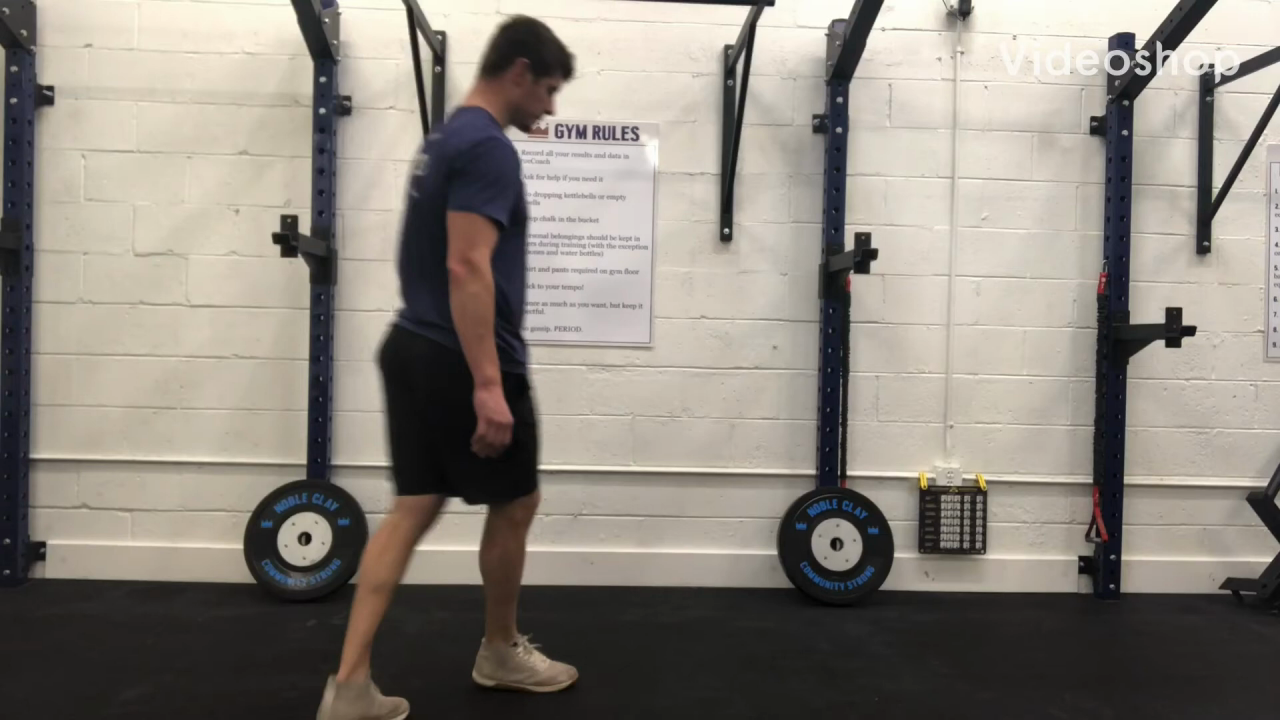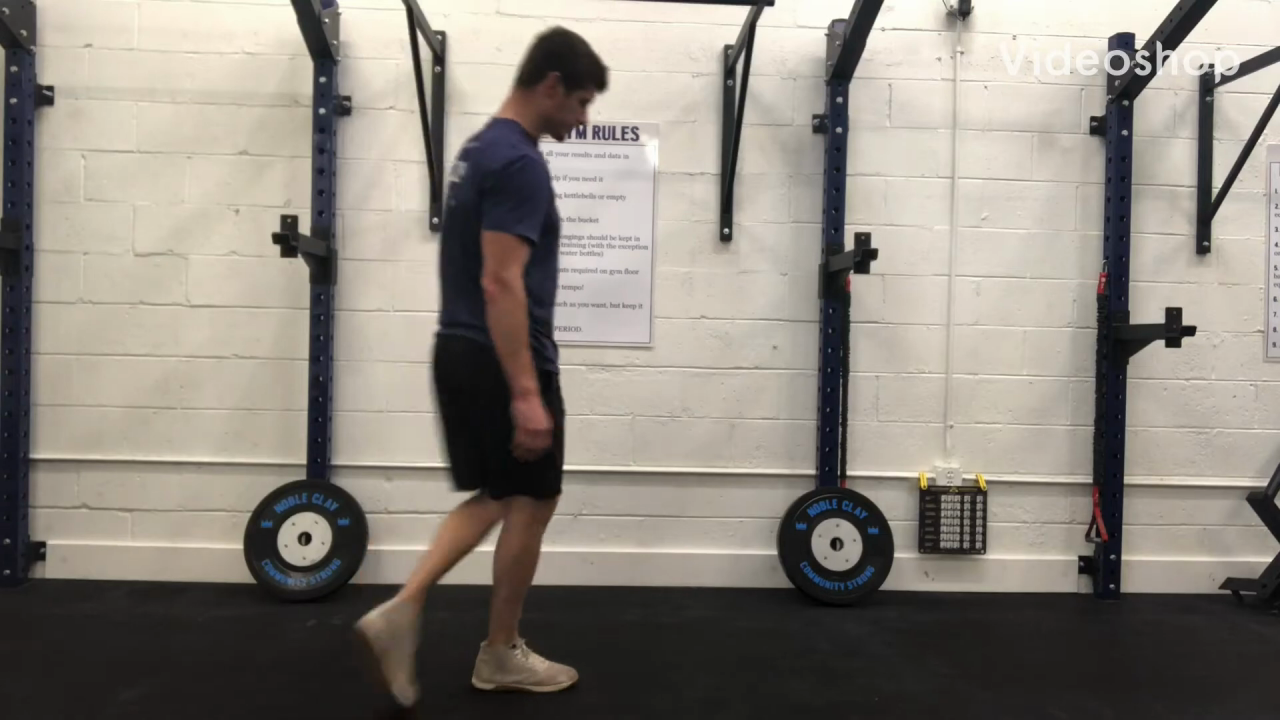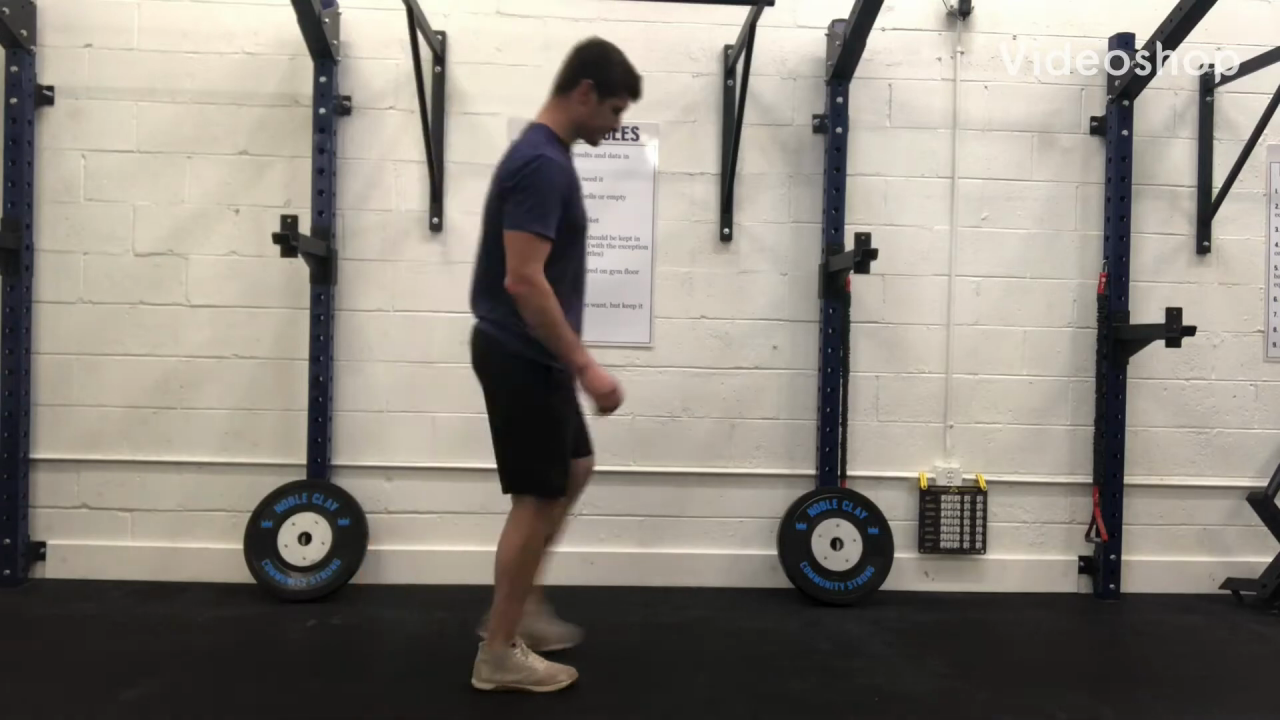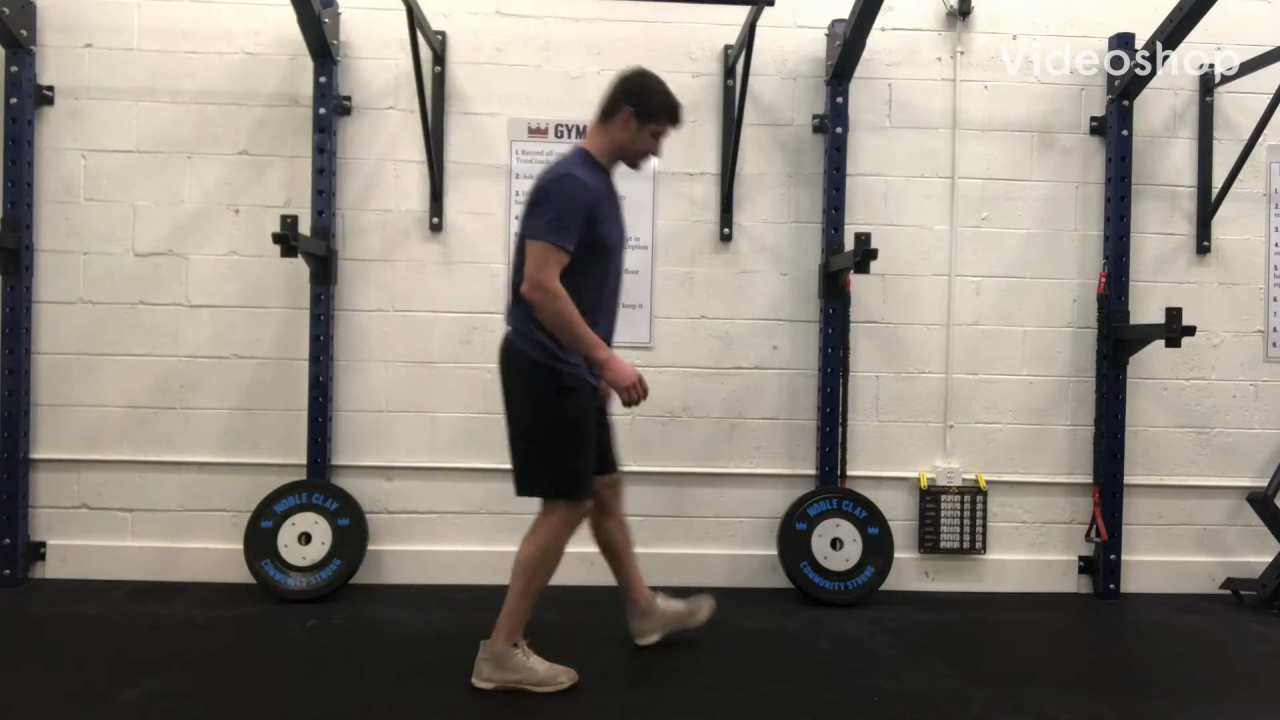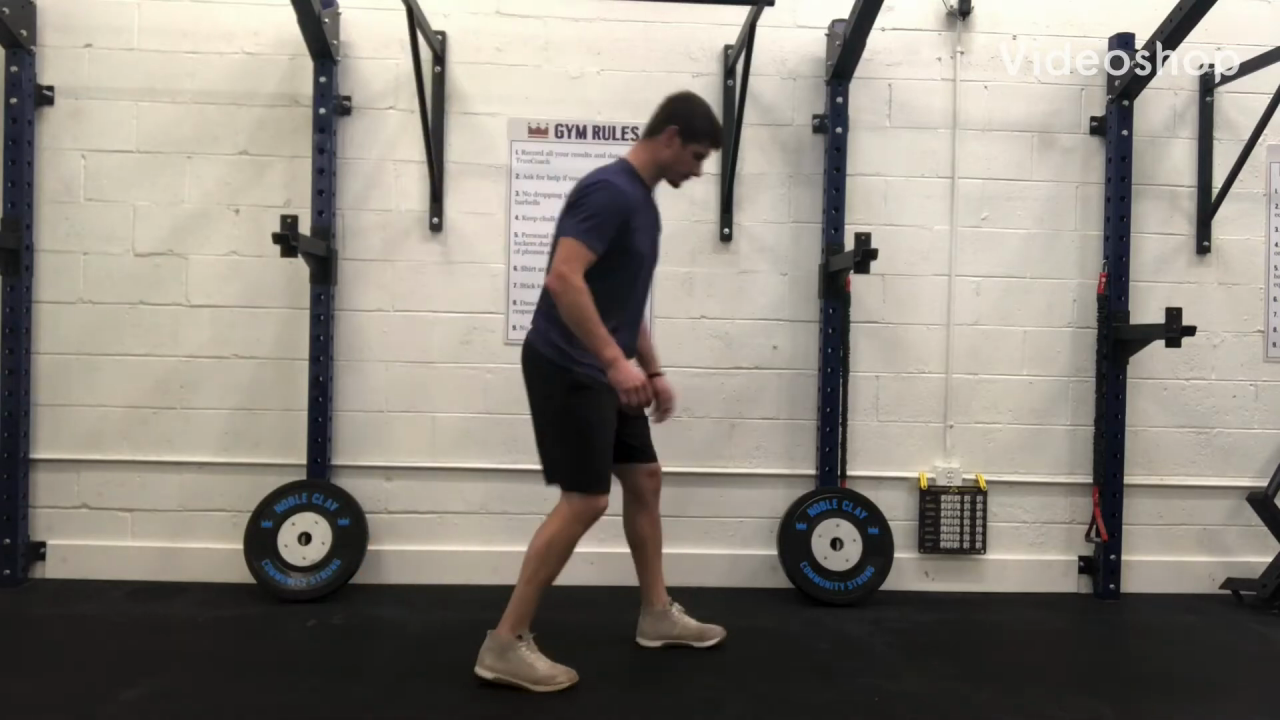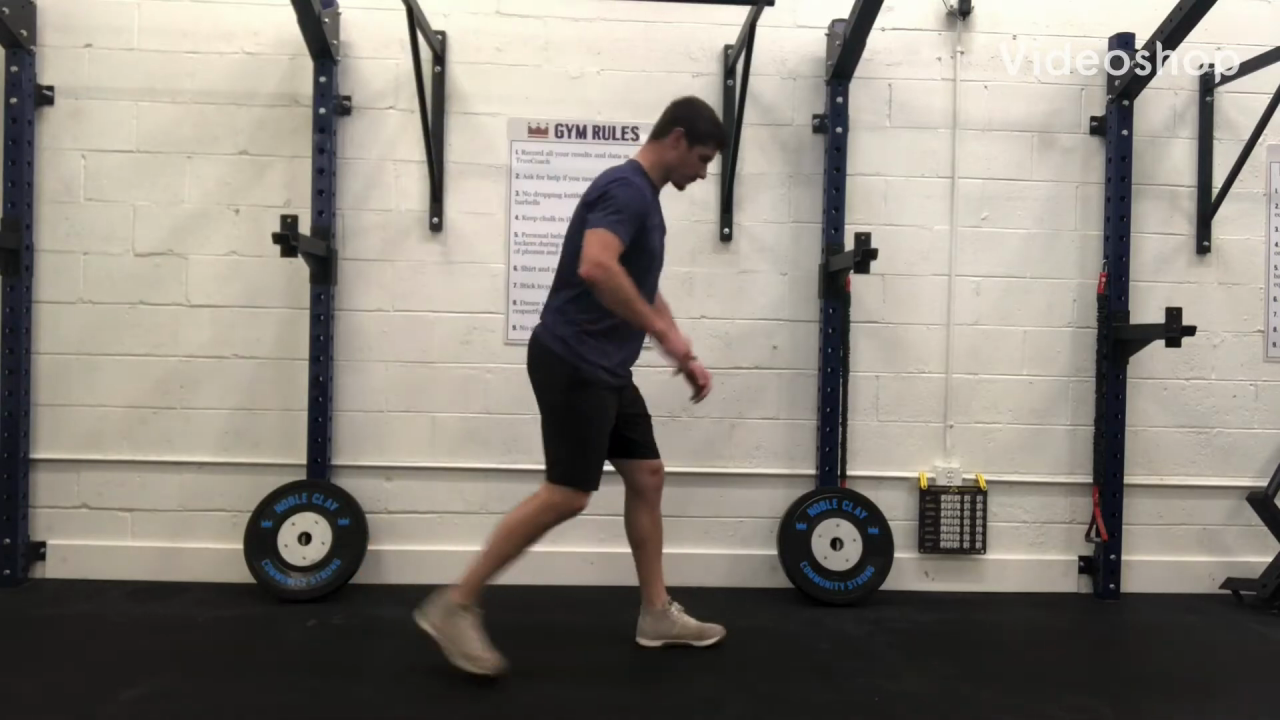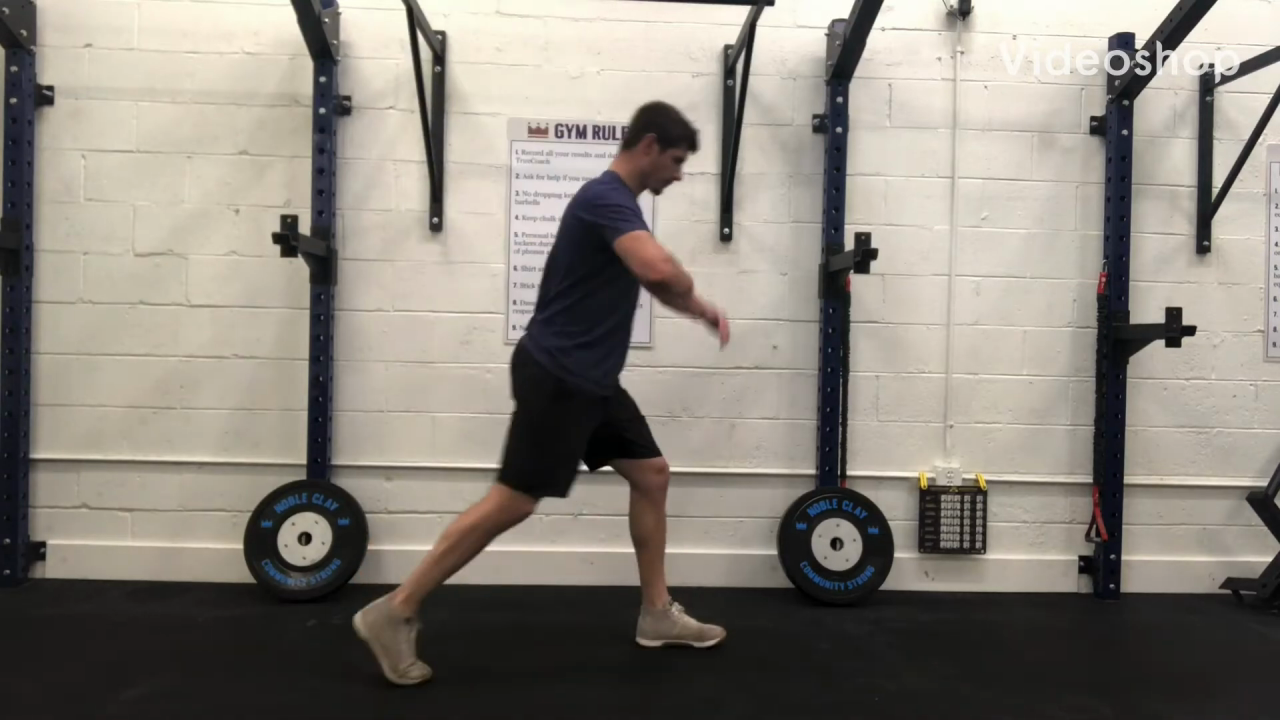
dt=0.2s
person 1, frame 1
left shoulder: (443, 141)
right shoulder: (487, 148)
right elbow: (468, 267)
right wrist: (488, 384)
left hip: (412, 347)
right hip: (465, 360)
left knee: (415, 507)
right knee: (514, 502)
right ankle: (501, 652)
person 1, frame 2
left shoulder: (485, 149)
right shoulder: (517, 162)
right elbow: (501, 285)
right wrist: (527, 392)
left hip: (460, 353)
right hip: (500, 362)
left knee: (492, 498)
right knee: (531, 501)
left ankle: (400, 612)
right ankle: (501, 653)
person 1, frame 3
left shoulder: (541, 156)
right shoulder: (543, 165)
right elbow: (522, 278)
right wrist: (585, 366)
left hip: (529, 354)
right hip: (525, 357)
left knee: (572, 473)
right knee: (540, 497)
left ankle: (521, 608)
right ankle: (499, 652)
person 1, frame 4
left shoulder: (597, 183)
right shoulder: (571, 184)
right elbow: (537, 285)
left wrist: (601, 360)
right wrist: (606, 360)
left hip: (572, 368)
right hip: (546, 369)
left knee: (603, 488)
right knee: (565, 504)
left ankle: (644, 608)
right ankle: (502, 652)
person 1, frame 5
left shoulder: (642, 200)
right shoulder: (609, 191)
right elbow: (563, 278)
left wrist: (648, 368)
right wrist: (617, 360)
left hip: (601, 369)
right hip: (566, 366)
left knee: (644, 480)
right knee: (585, 500)
left ankle: (657, 613)
right ankle: (507, 642)
person 1, frame 6
left shoulder: (645, 197)
right shoulder: (623, 189)
left elbow: (644, 290)
right elbow: (596, 268)
left wrist: (684, 356)
right wrist: (662, 334)
left hip: (604, 366)
right hip: (571, 361)
left knee: (646, 478)
right knee: (566, 494)
left ankle: (657, 613)
right ankle: (454, 604)
person 1, frame 7
left shoulder: (620, 202)
right shoulder: (606, 198)
left elbow: (652, 276)
right elbow: (655, 267)
left wrist: (699, 309)
right wrist: (696, 302)
left hip: (592, 377)
right hip: (555, 374)
left knee: (651, 475)
right knee: (512, 502)
left ankle: (657, 613)
right ankle: (392, 614)
